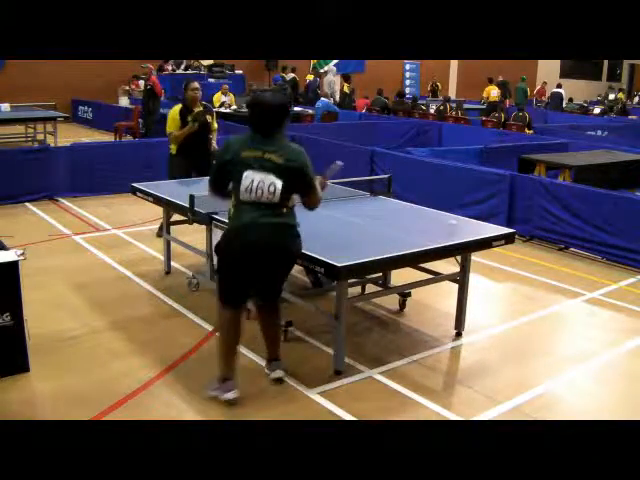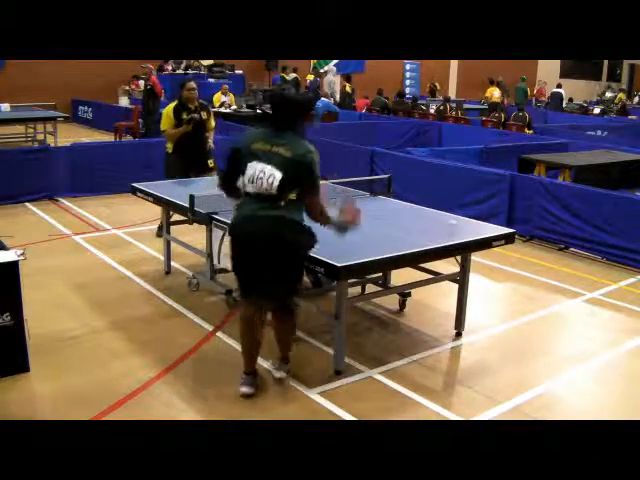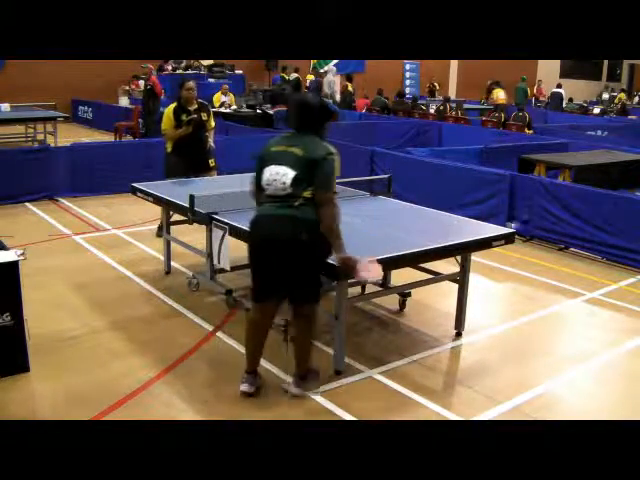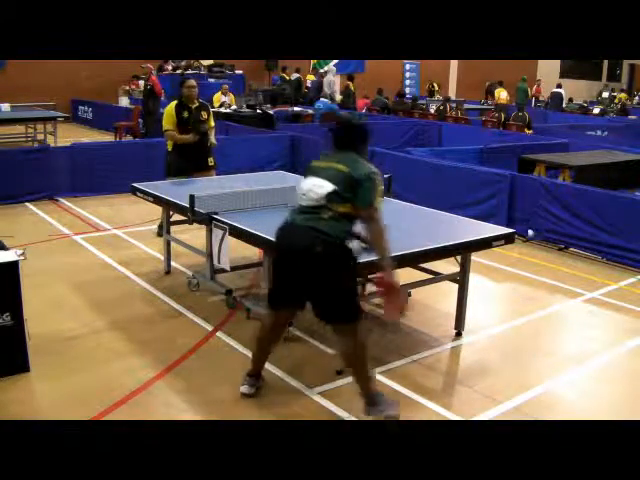
dt=0.2s
person 1, frame 1
left shoulder: (232, 147)
right shoulder: (296, 154)
left elbow: (216, 189)
right elbow: (312, 203)
right wrist: (318, 184)
left hip: (241, 237)
right hip: (283, 239)
left knee: (230, 307)
right knee: (267, 300)
left ankle: (226, 381)
right ankle: (274, 363)
person 1, frame 2
left shoulder: (246, 142)
right shoulder: (305, 152)
left elbow: (225, 184)
right elbow: (313, 207)
right wrist: (336, 222)
left hip: (247, 228)
right hip: (285, 232)
left knee: (252, 303)
right knee: (282, 301)
left ankle: (249, 376)
right ankle: (283, 362)
person 1, frame 3
left shoulder: (272, 146)
right shoulder: (324, 152)
right elbow: (326, 204)
right wrist: (340, 250)
left hip: (263, 228)
right hip: (300, 234)
left knee: (263, 306)
right knee: (304, 307)
left ankle: (250, 375)
right ankle: (301, 376)
person 1, frame 4
left shoulder: (316, 163)
right shoulder: (366, 172)
right elbow: (371, 221)
right wrist: (386, 266)
left hip: (288, 237)
right hip: (325, 248)
left knee: (279, 315)
right knee: (347, 326)
left ankle: (252, 378)
right ankle: (372, 401)
person 2, frame 1
left shoulder: (208, 109)
right shoulder: (177, 112)
left elbow: (213, 130)
right elbow: (172, 138)
left wrist: (213, 142)
right wrist: (189, 128)
left hip: (204, 156)
right hip: (182, 157)
right ankle: (164, 224)
person 2, frame 2
left shoulder: (204, 107)
right shoulder: (172, 109)
left elbow: (210, 127)
right elbow: (167, 135)
left wrist: (210, 140)
right wrist: (184, 129)
left hip: (201, 153)
right hip: (178, 155)
right ankle: (163, 224)
person 2, frame 3
left shoulder: (204, 107)
right shoulder: (172, 110)
left elbow: (210, 127)
right elbow: (167, 136)
left wrist: (210, 140)
right wrist: (183, 131)
left hip: (202, 153)
right hip: (178, 156)
right ankle: (163, 224)
person 2, frame 4
left shoulder: (204, 106)
right shoulder: (173, 108)
left elbow: (210, 126)
right elbow: (168, 133)
left wrist: (211, 137)
right wrist: (185, 138)
left hip: (202, 152)
right hip: (179, 154)
right ankle: (163, 224)
